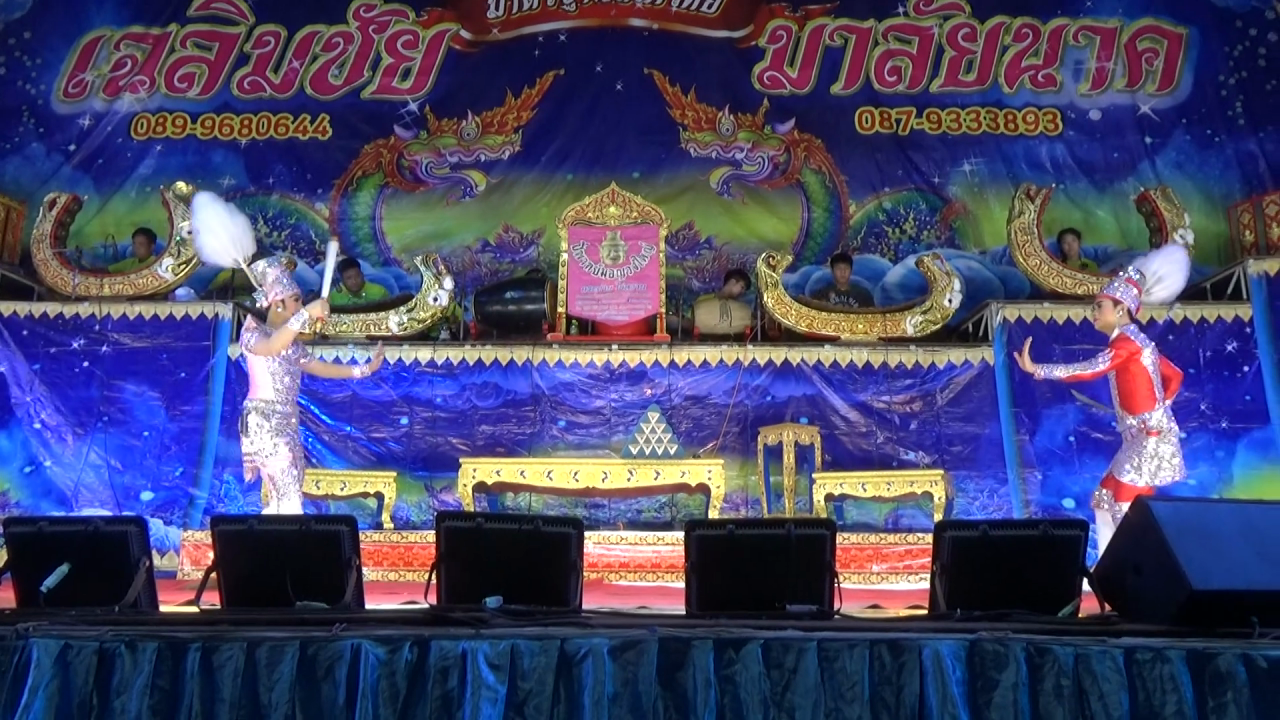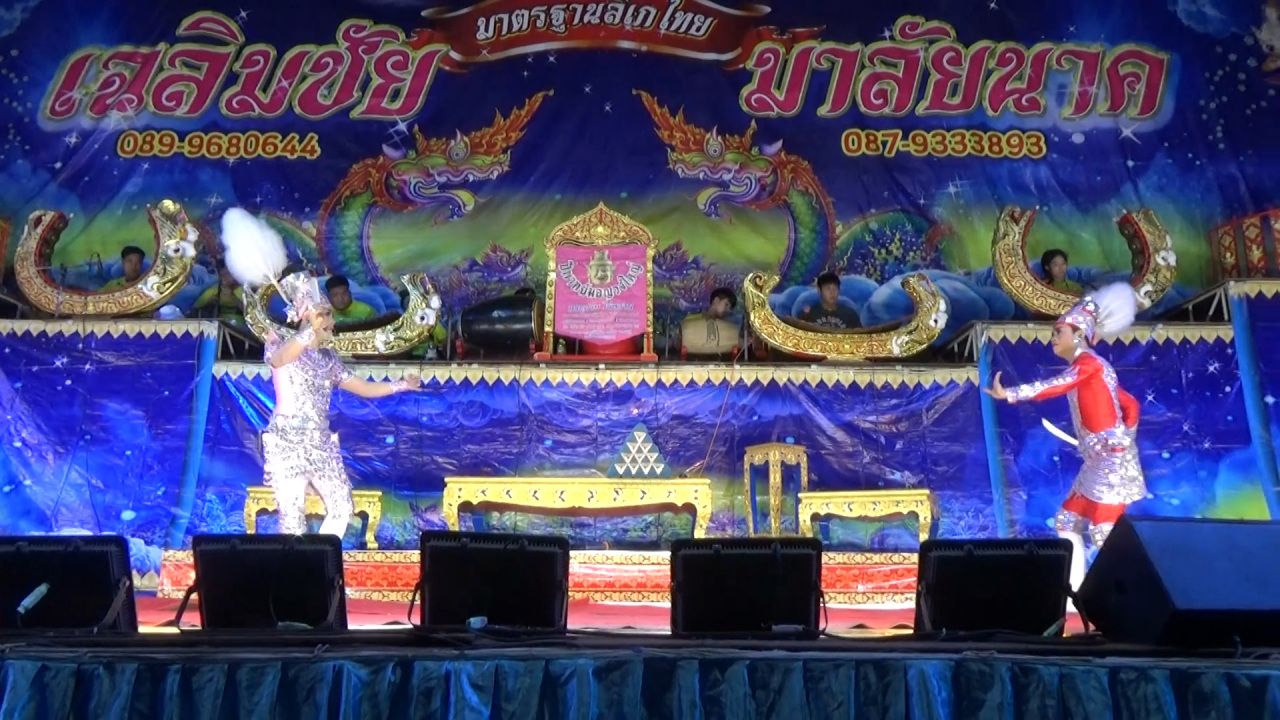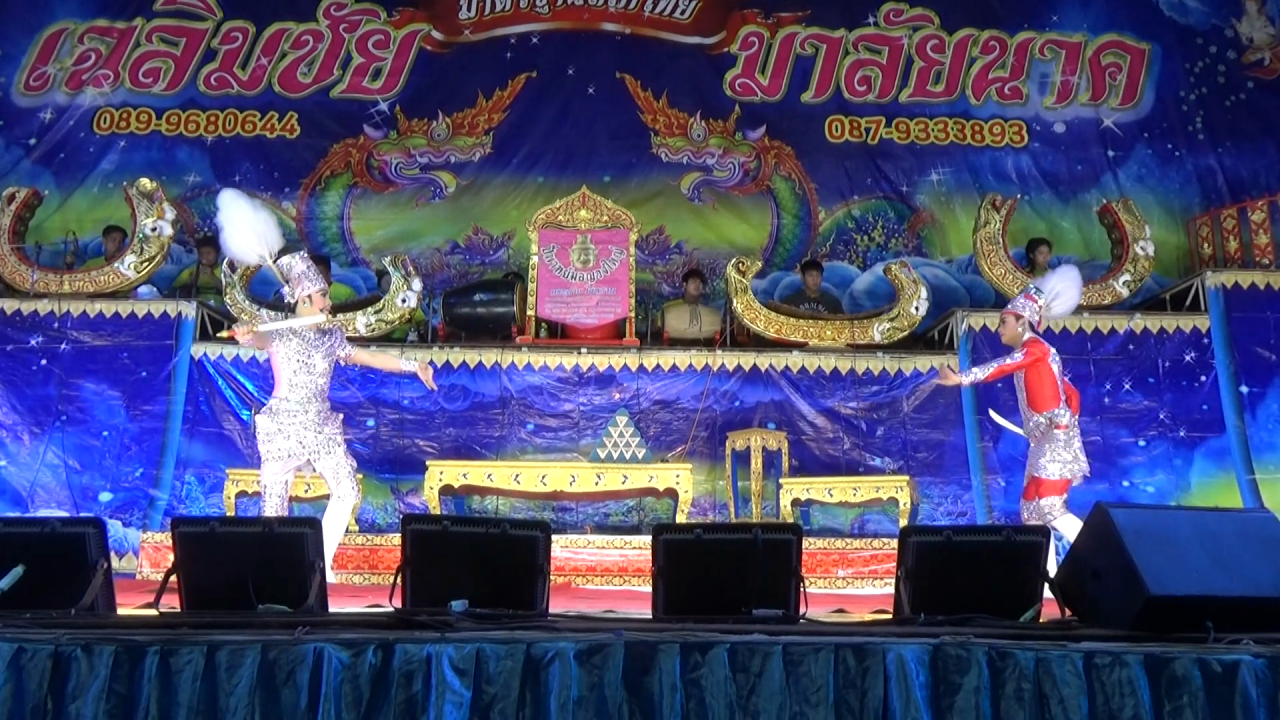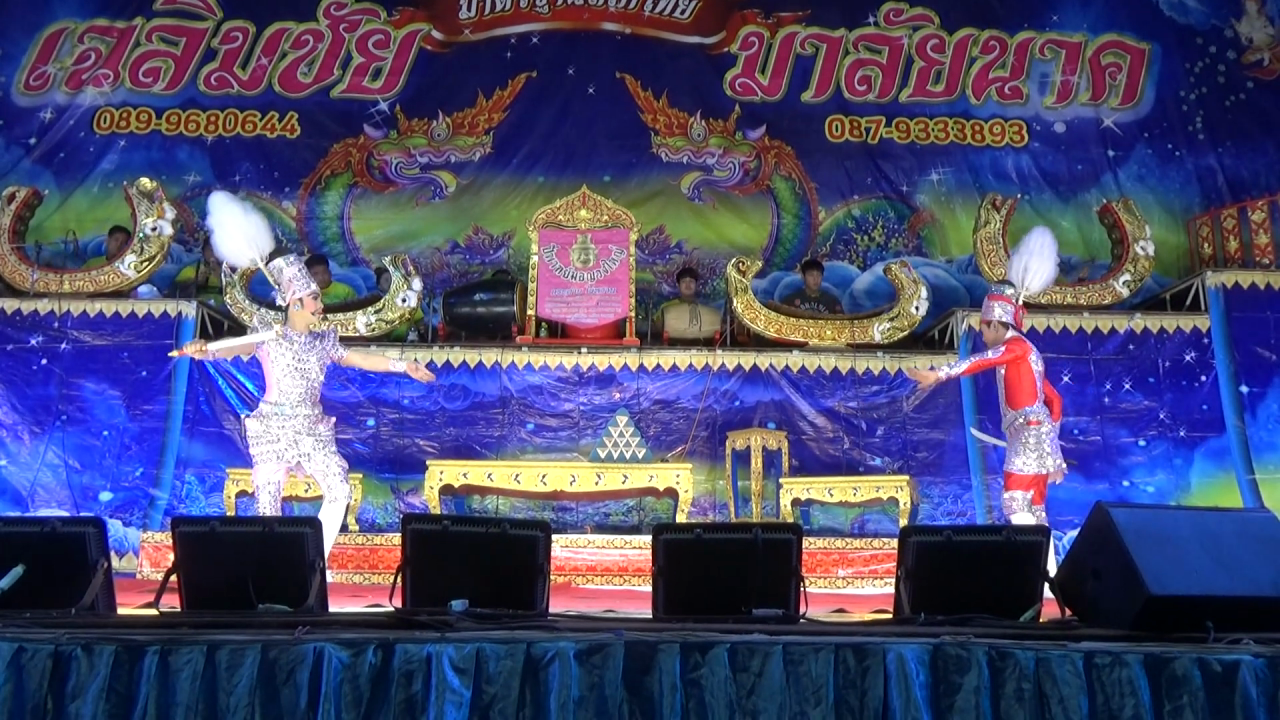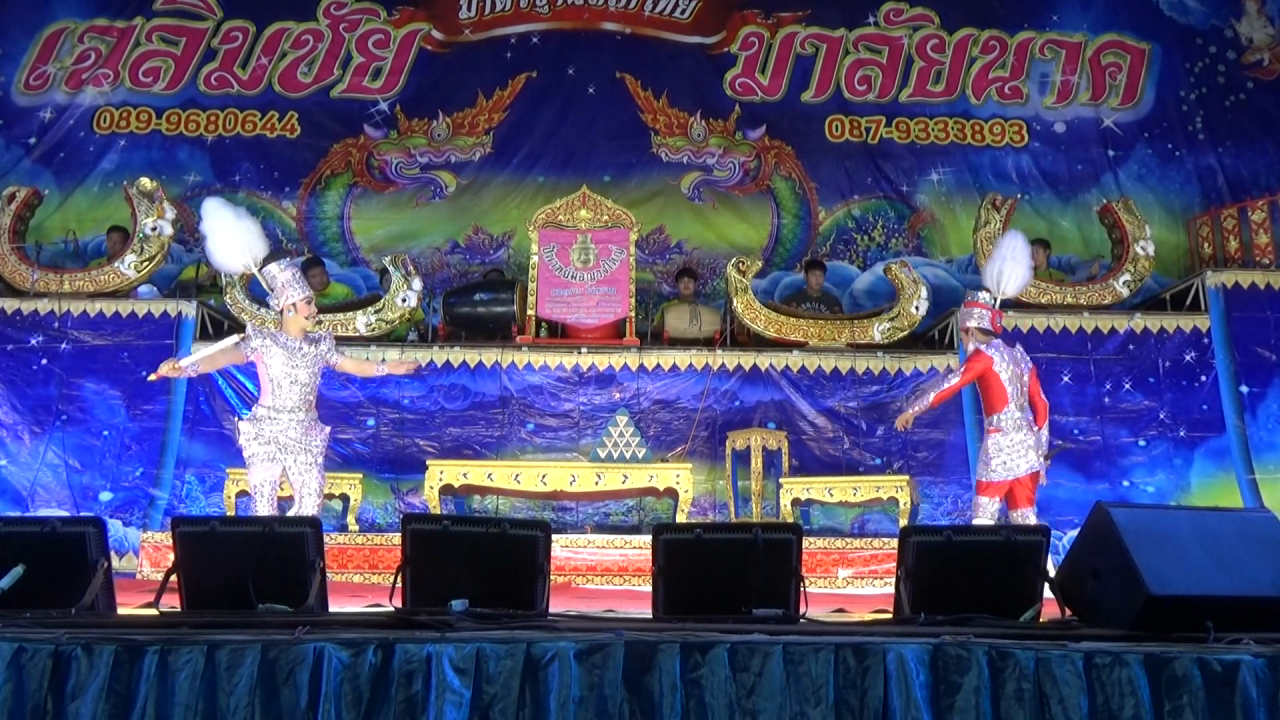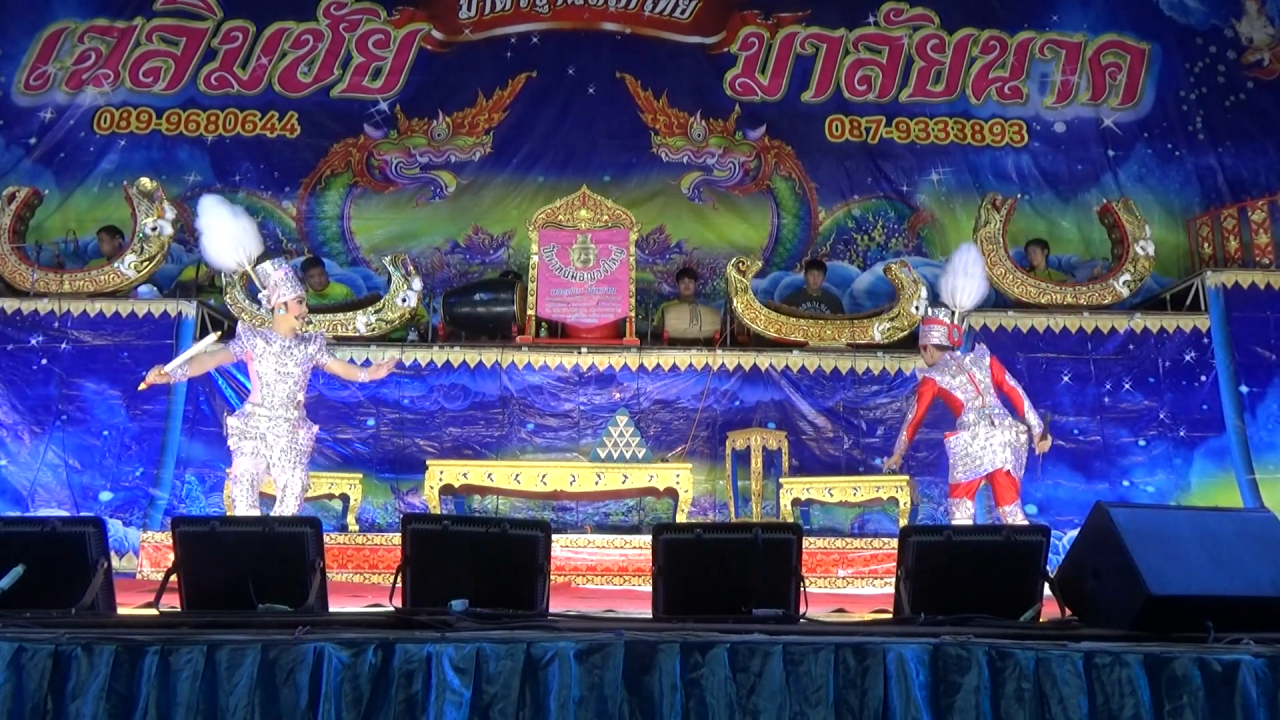
dt=0.5s
person 1, frame 1
left shoulder: (1128, 342)
right shoulder: (1136, 343)
left elbow: (1090, 369)
right elbow: (1174, 375)
left wrist: (1037, 369)
left hip: (1150, 441)
right hip: (1142, 435)
left knee: (1126, 510)
right knee: (1103, 500)
person 1, frame 2
left shoulder: (1089, 363)
right shoulder: (1088, 370)
left elbow: (1055, 386)
right elbow: (1131, 405)
left wrist: (1008, 394)
right wrist: (1126, 441)
left hip: (1111, 461)
right hip: (1097, 462)
left knee: (1104, 532)
right knee: (1066, 522)
right ankle: (1077, 590)
person 1, frame 3
left shoulder: (1036, 347)
right shoulder: (1032, 356)
left elbow: (1002, 366)
right elbow: (1072, 394)
left wrist: (961, 378)
right wrist: (1067, 427)
left hip: (1056, 440)
right hip: (1044, 443)
left knee: (1051, 509)
right knee: (1031, 510)
right ankle: (1048, 574)
person 1, frame 4
left shoulder: (1015, 346)
right shoulder: (1018, 355)
left elbow: (980, 359)
right elbow: (1053, 397)
left wrist: (939, 374)
right wrist: (1051, 434)
left hip: (1030, 435)
right hip: (1033, 436)
left knee: (1014, 503)
right knee: (1033, 508)
right ankle: (1047, 571)
person 1, frame 5
left shoulder: (984, 355)
right shoulder: (1019, 356)
left elbow: (949, 386)
right elbow: (1040, 404)
left wrist: (912, 410)
right wrist: (1041, 446)
left hip: (1002, 441)
right hip: (1027, 443)
left knee: (984, 511)
right knee: (1024, 514)
person 1, frame 6
left shoulder: (932, 377)
right shoulder: (984, 358)
left elbow: (914, 417)
right elbow: (1015, 390)
left wrist: (897, 454)
right wrist: (1037, 428)
left hip: (972, 440)
right hip: (1005, 437)
left knee: (960, 512)
right knee: (1011, 510)
person 2, frame 1
left shoulder: (294, 343)
right shoulder: (253, 332)
left elbow: (323, 368)
right elbow: (273, 347)
left wrist: (366, 368)
right wrist: (306, 314)
left hip: (288, 423)
right hip: (263, 423)
left knee: (287, 498)
right knee: (290, 493)
person 2, frame 2
left shoulder: (328, 359)
right shoulder: (279, 346)
left elbow: (362, 388)
right elbow: (282, 357)
left wrist: (400, 385)
right wrist: (311, 330)
left hip: (321, 443)
right hip: (287, 442)
left knee: (342, 509)
right knee: (293, 521)
person 2, frame 3
left shoulder: (332, 337)
right shoulder: (281, 332)
left elbow: (370, 358)
right elbow: (261, 340)
left wrist: (412, 366)
right wrist: (247, 336)
left hip: (321, 425)
right hip: (284, 425)
left knee: (346, 489)
right knee: (275, 499)
left ankle: (322, 562)
person 2, frame 4
left shoulder: (324, 341)
right shoulder: (268, 335)
left elbow: (361, 359)
right elbow: (238, 346)
left wrist: (403, 365)
right wrist: (206, 350)
left hip: (312, 430)
right hip: (274, 430)
left knee: (340, 491)
right knee: (268, 503)
person 2, frame 5
left shoulder: (320, 345)
right shoulder: (262, 341)
left elbow: (351, 365)
right elbow: (225, 357)
left wrist: (386, 368)
right wrist: (184, 369)
left hip: (305, 436)
right hip: (266, 433)
left knee: (309, 506)
right knee: (265, 509)
person 2, frame 6
left shoulder: (310, 345)
right shoulder: (254, 339)
left elbow: (339, 367)
right elbow: (213, 359)
left wrist: (367, 374)
right wrist: (172, 375)
left hip: (292, 435)
right hip: (254, 428)
left knee: (290, 505)
right knee: (245, 503)
